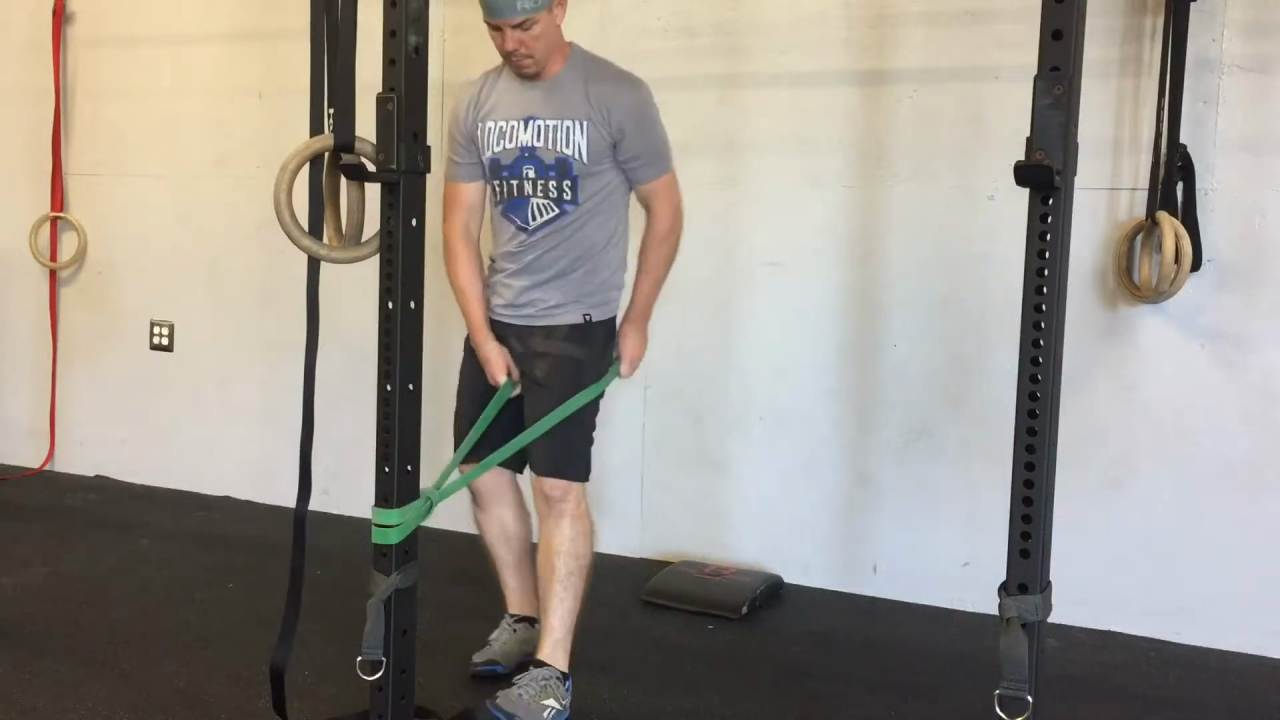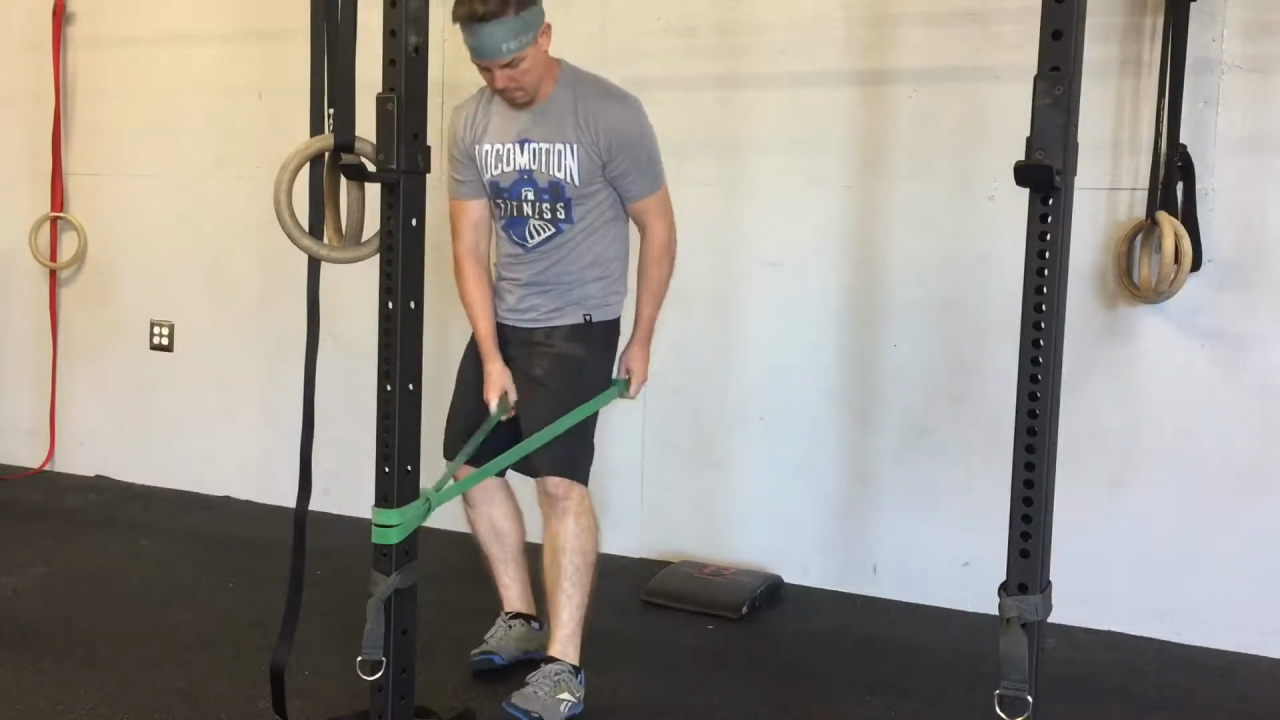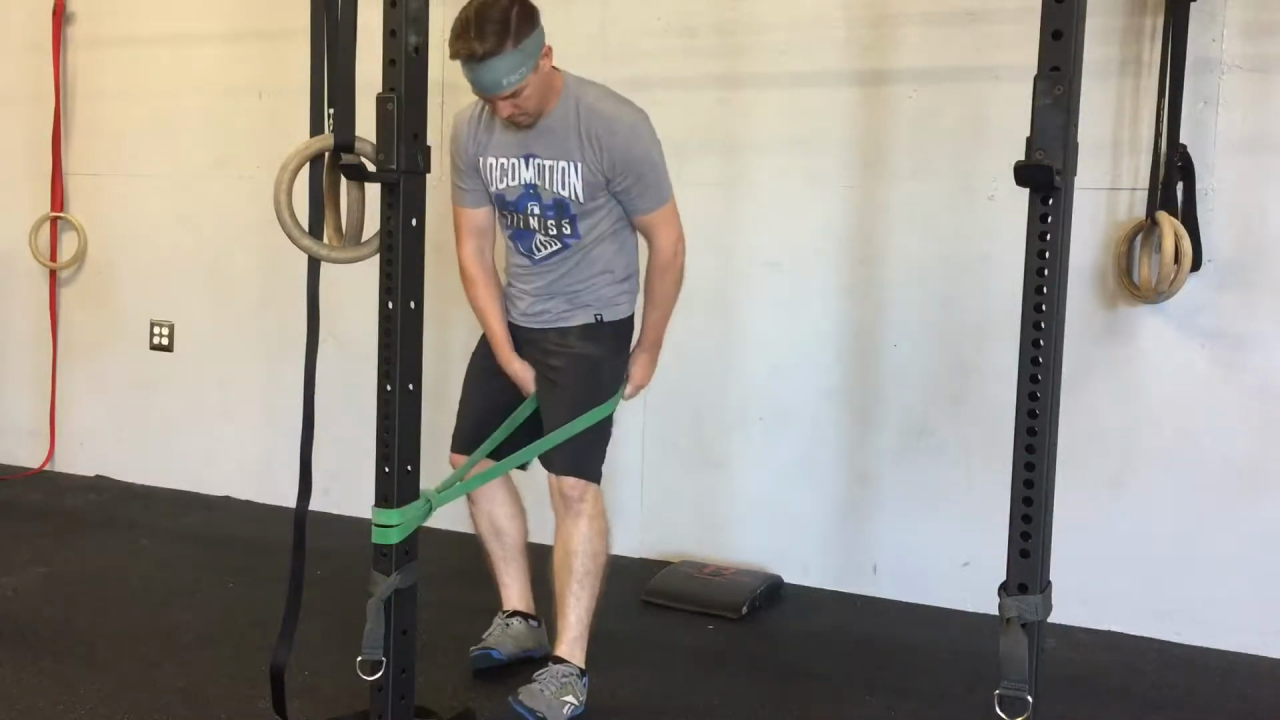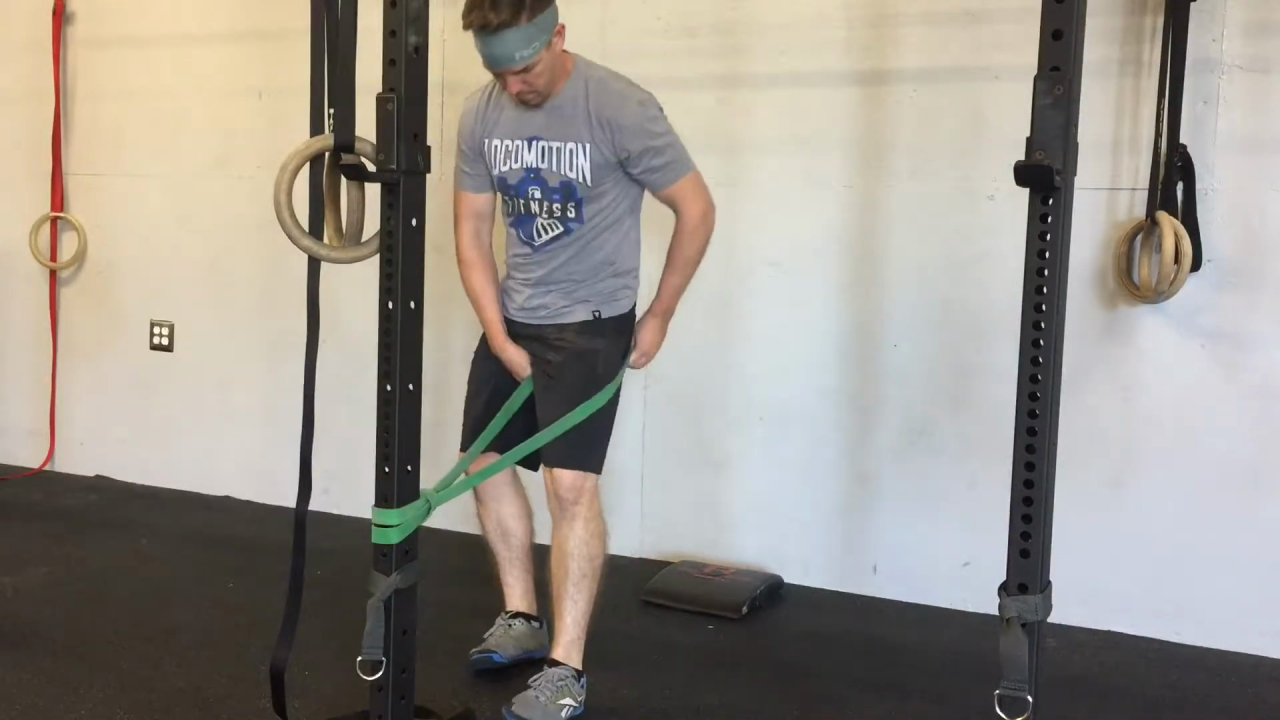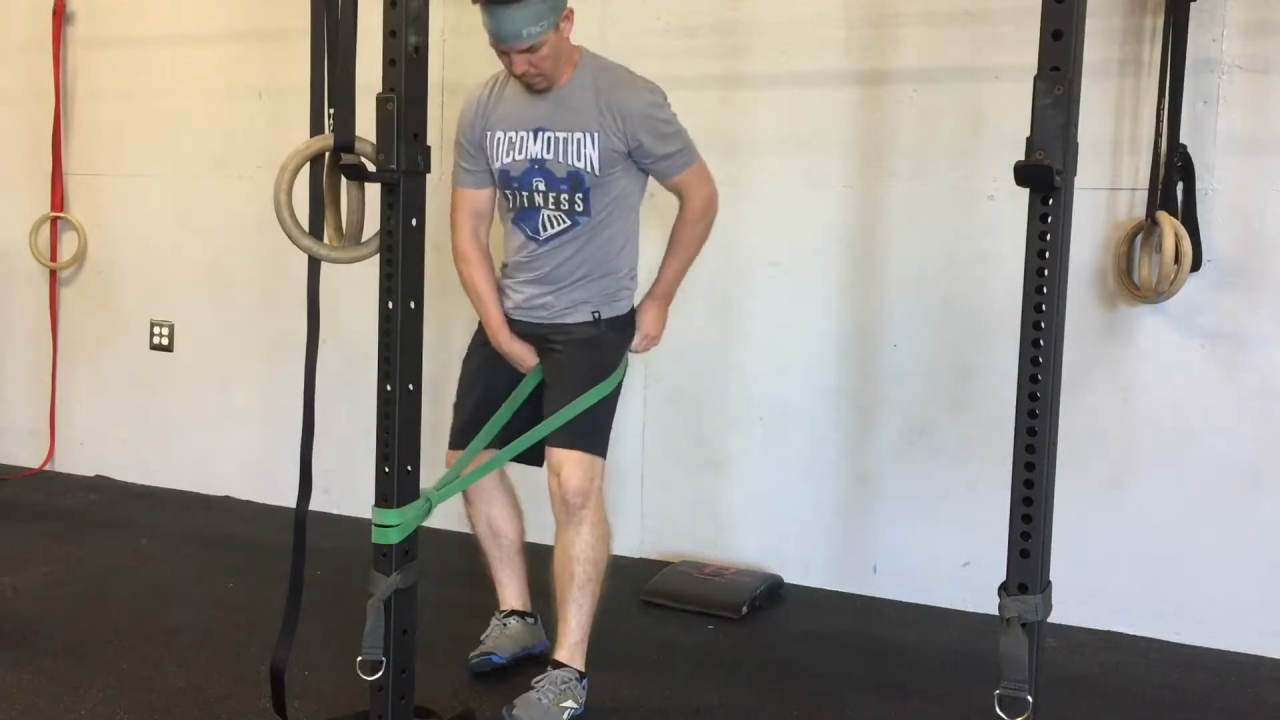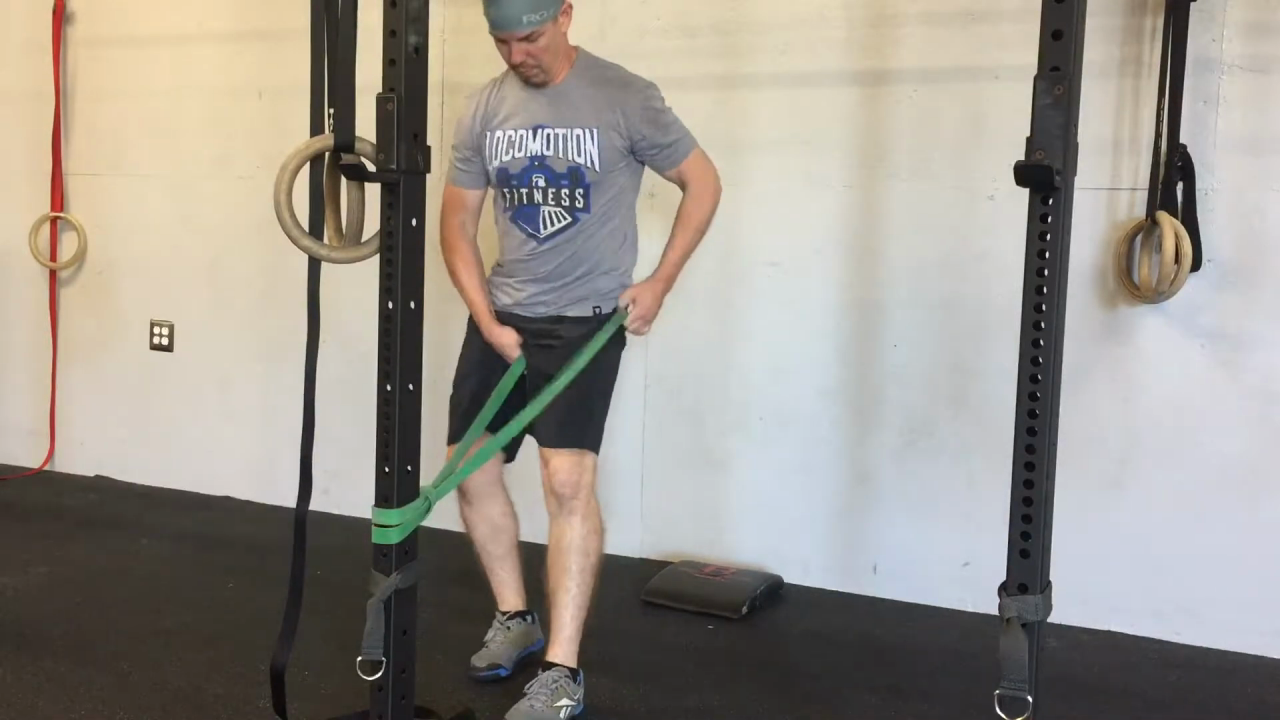
dt=0.3s
person 1, frame 1
left shoulder: (616, 97)
right shoulder: (476, 104)
left elbow: (665, 211)
right elbow: (459, 228)
left wrist: (637, 321)
right wrist: (481, 337)
left hip: (575, 326)
right hip: (498, 320)
left knee: (558, 486)
right knee: (485, 473)
right ankle: (524, 619)
person 1, frame 2
left shoulder: (611, 114)
right shoulder: (470, 122)
left elbow: (657, 232)
right elbow: (470, 246)
left wrist: (640, 341)
right wrist: (491, 357)
left hip: (577, 325)
right hip: (503, 321)
left knee: (560, 483)
right knee: (470, 466)
right ankle: (521, 619)
person 1, frame 3
left shoulder: (615, 126)
right shoulder: (471, 131)
left elbow: (666, 244)
right elbow: (474, 250)
left wrist: (647, 349)
right wrist: (506, 356)
left hip: (591, 327)
right hip: (513, 322)
left knee: (573, 485)
right knee: (473, 460)
right ankle: (520, 617)
person 1, frame 4
left shoulder: (622, 109)
right shoulder: (479, 114)
left elbow: (696, 209)
right elbow: (471, 236)
left wrist: (658, 316)
right wrist: (500, 340)
left hip: (591, 324)
right hip: (512, 321)
left knee: (569, 484)
right knee: (486, 465)
right ankle: (522, 619)
person 1, frame 5
left shoulder: (628, 101)
right shoulder: (482, 108)
left elbow: (700, 197)
right elbow: (468, 231)
left wrist: (658, 300)
right wrist: (501, 333)
left hip: (590, 324)
right hip: (509, 320)
left knee: (574, 484)
right knee: (472, 462)
right ankle: (517, 616)
person 1, frame 6
left shoulder: (625, 97)
right shoulder: (483, 109)
left elbow: (703, 181)
right elbow: (457, 226)
left wrist: (660, 281)
right wrist: (488, 320)
left hip: (587, 317)
right hip: (502, 316)
left knee: (568, 478)
right knee: (473, 466)
right ankle: (515, 619)
